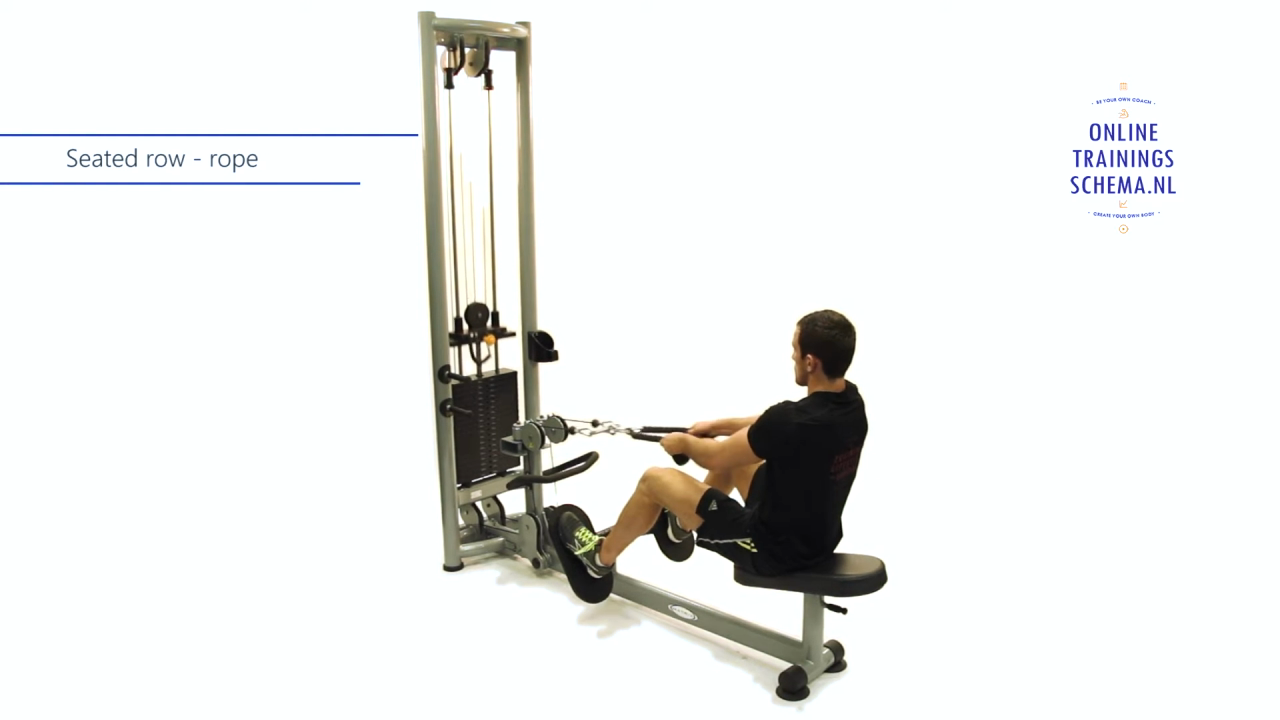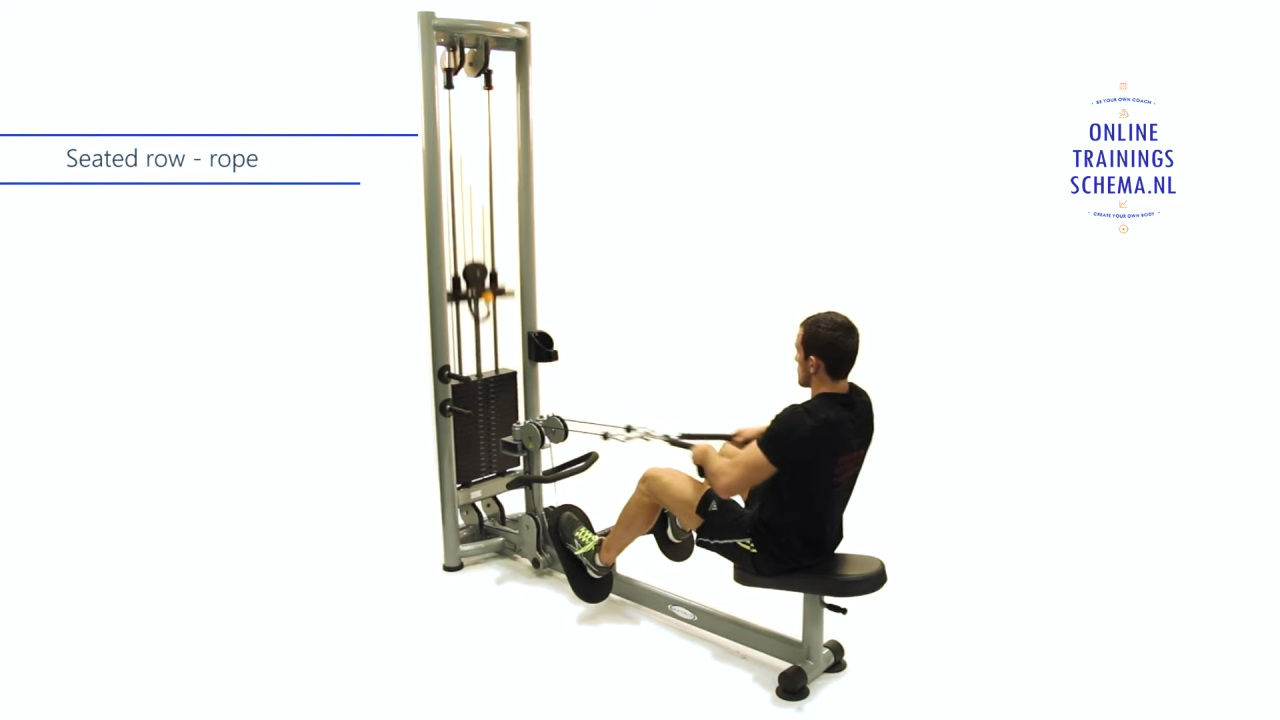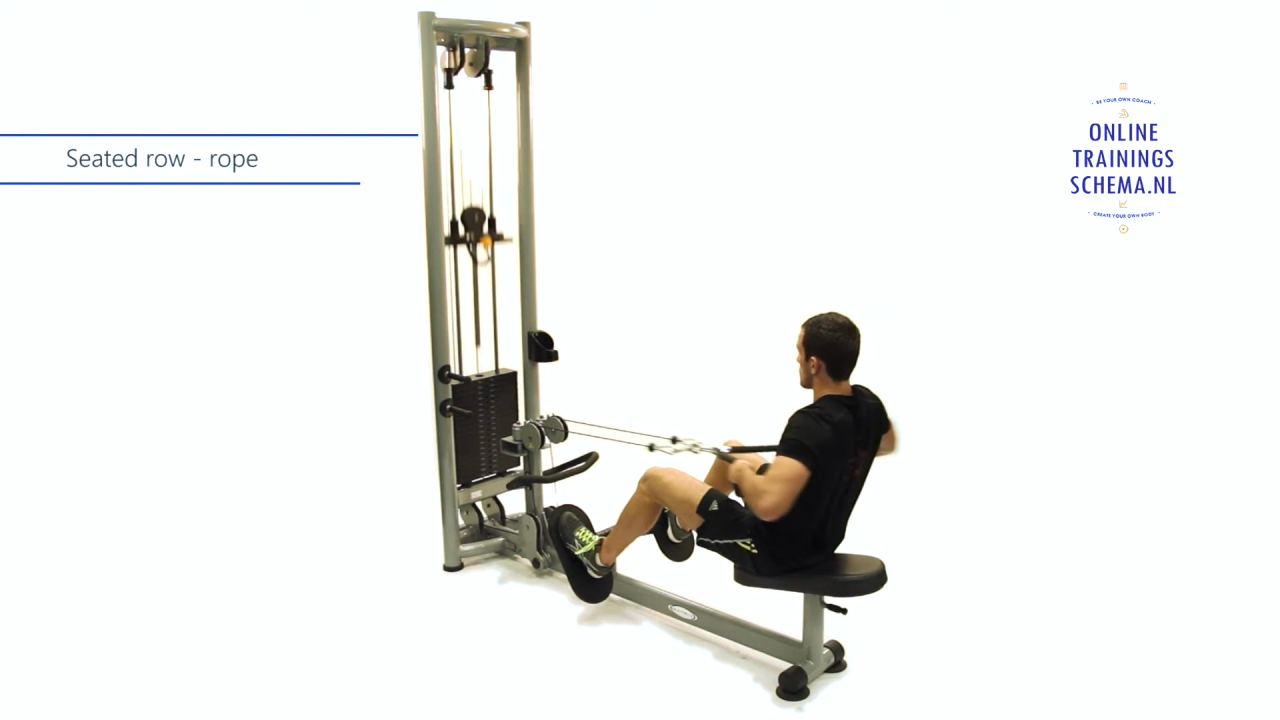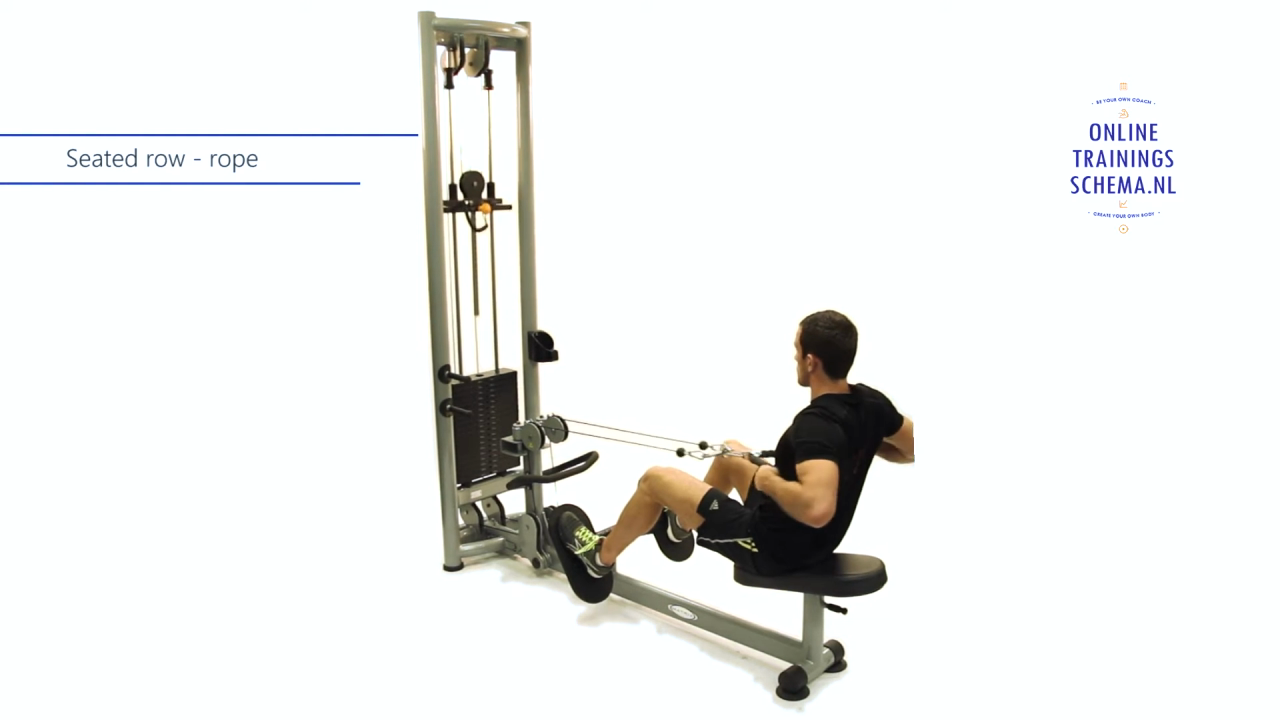
dt=0.2s
person 1, frame 1
left shoulder: (794, 420)
right shoulder: (851, 401)
left elbow: (714, 459)
left wrist: (683, 442)
right wrist: (716, 425)
left hip: (772, 547)
right hip: (817, 538)
left knee: (654, 479)
right knee: (732, 449)
left ankle: (601, 556)
right ankle: (682, 521)
person 1, frame 2
left shoulder: (801, 421)
right shoulder: (858, 403)
left elbow: (725, 483)
left wrist: (705, 455)
right wrist: (766, 434)
left hip: (772, 548)
right hip: (817, 539)
left knee: (653, 480)
right knee: (731, 453)
left ankle: (602, 557)
right ankle: (681, 522)
person 1, frame 3
left shoulder: (811, 424)
right shoulder: (867, 405)
left elbow: (766, 504)
right elbow: (888, 444)
left wrist: (741, 473)
left hip: (773, 548)
right hip: (817, 539)
left knee: (654, 479)
right knee: (731, 450)
left ankle: (602, 557)
right ankle: (682, 522)
person 1, frame 4
left shoulder: (816, 423)
right shoulder: (870, 402)
left elbow: (817, 508)
right elbow: (912, 449)
left wrist: (768, 480)
left hip: (773, 548)
right hip: (818, 540)
left knee: (654, 479)
right knee: (731, 450)
left ankle: (602, 556)
right ankle: (682, 521)
